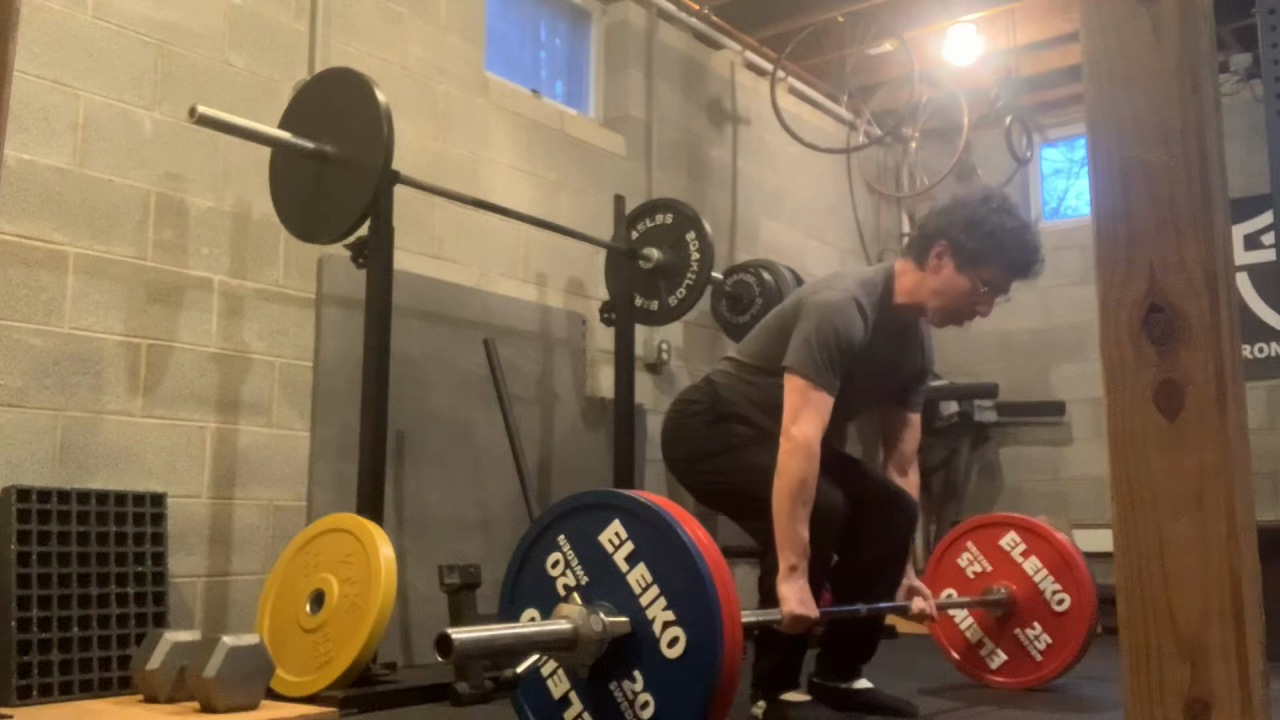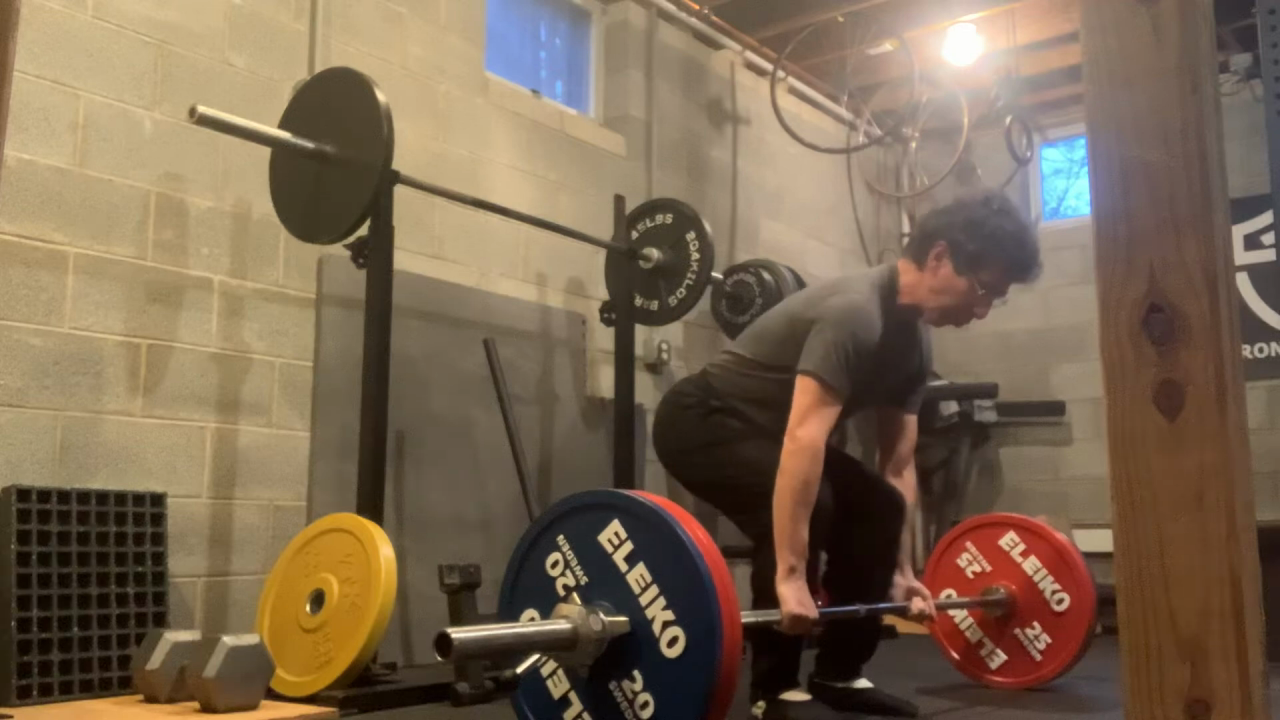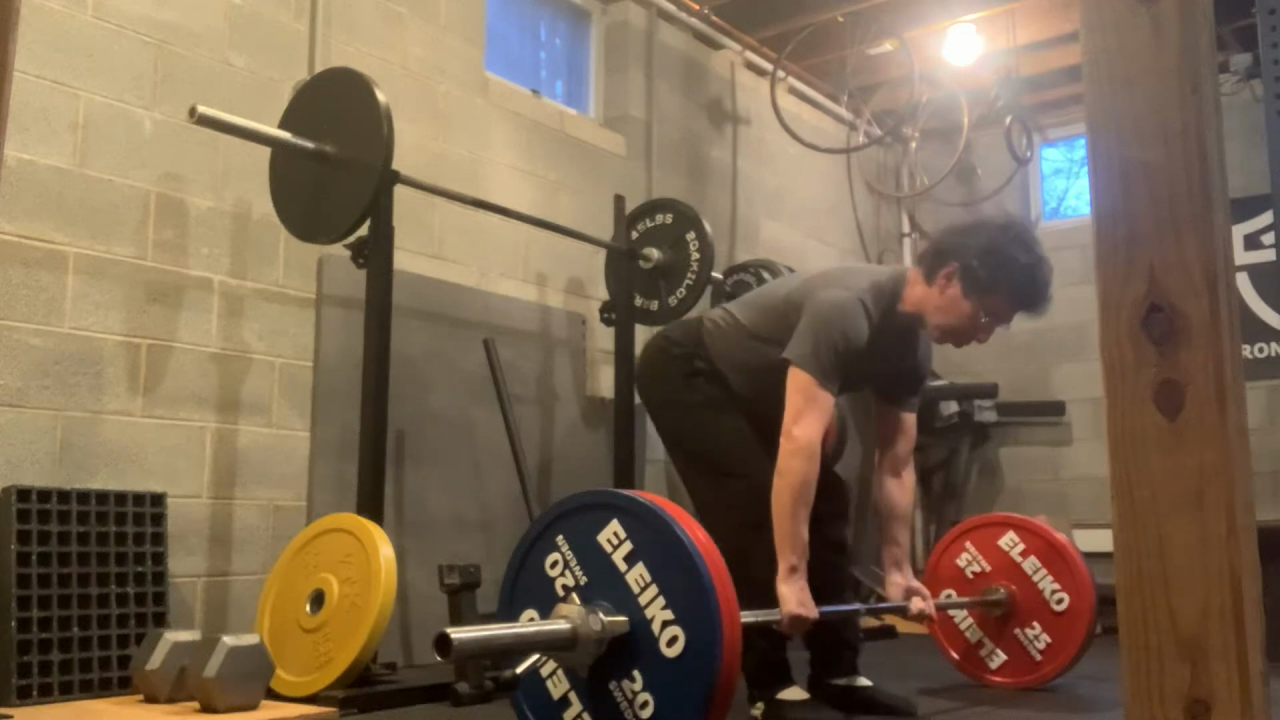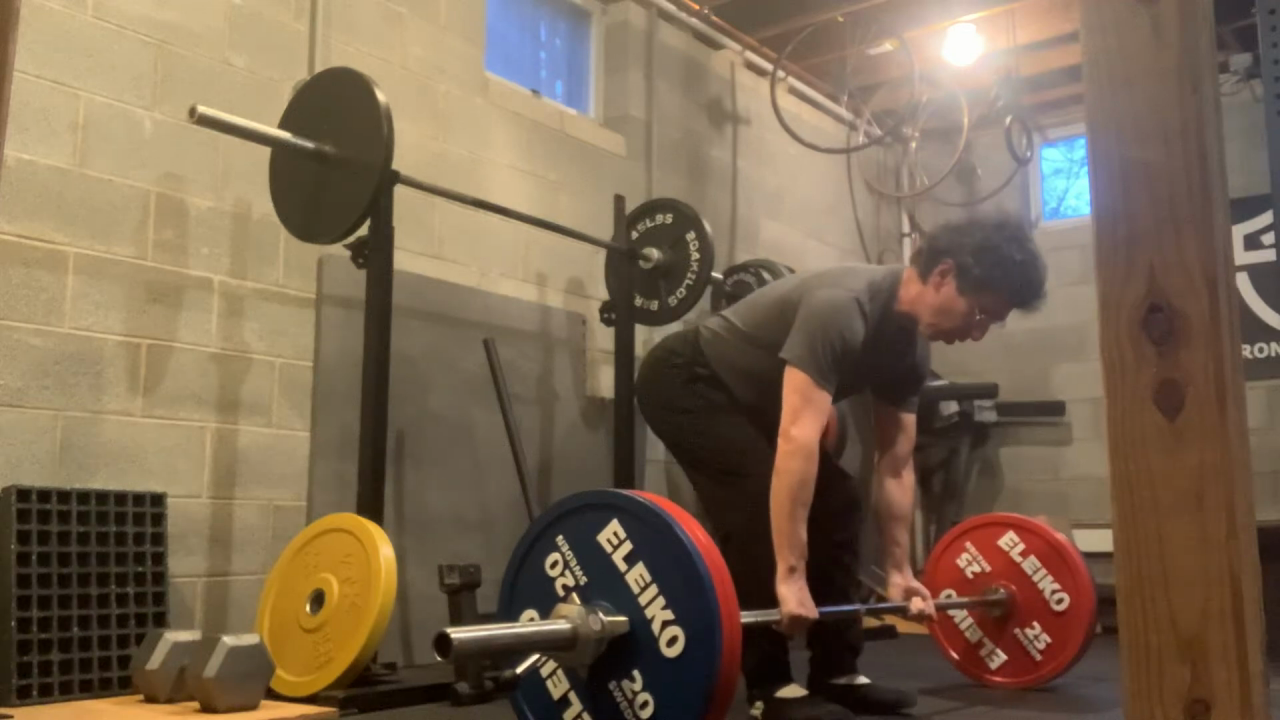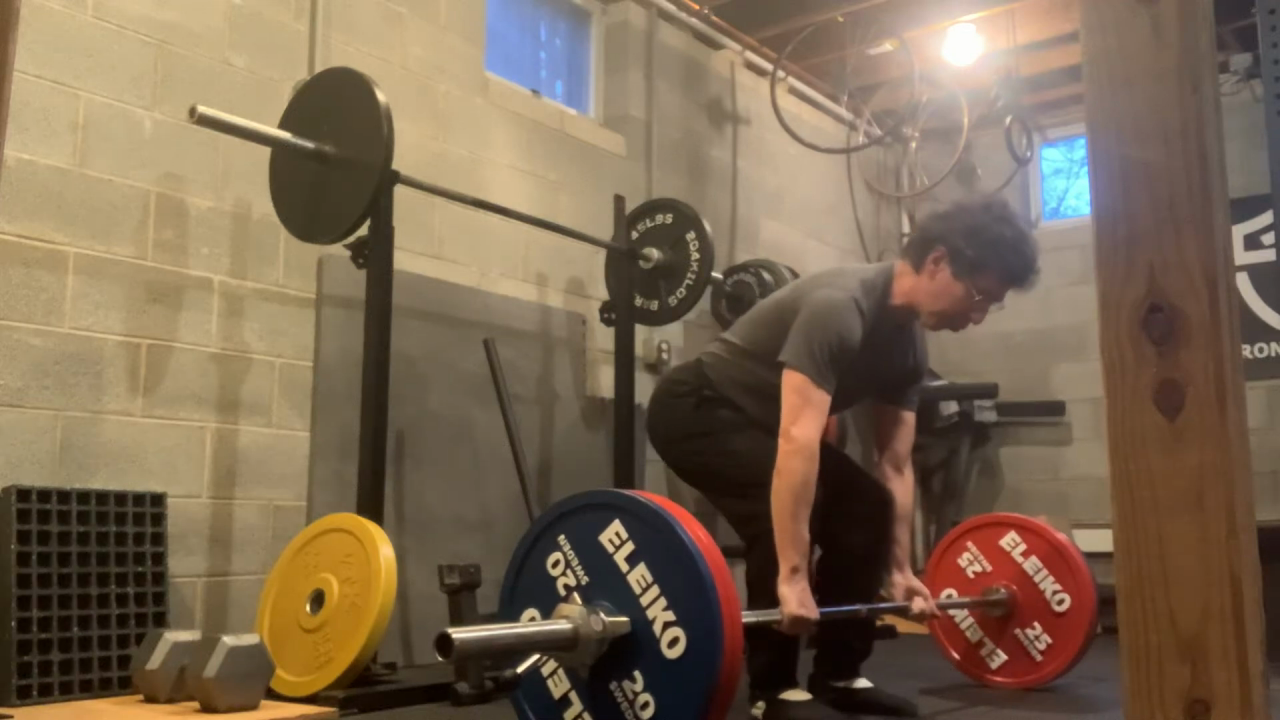
dt=0.7s
person 1, frame 1
left shoulder: (915, 342)
right shoulder: (841, 308)
left elbow: (902, 463)
right elbow: (799, 438)
left wrist: (903, 572)
right wrist: (792, 576)
left hip: (774, 438)
right hip: (710, 429)
left knee: (891, 510)
right knee: (818, 510)
left ankle: (838, 674)
person 1, frame 2
left shoulder: (913, 342)
right shoulder: (853, 312)
left elbow: (898, 465)
right elbow: (804, 439)
left wrist: (900, 572)
right wrist: (790, 575)
left hip: (767, 431)
right hip: (701, 420)
left knee: (879, 506)
right knee: (809, 508)
left ankle: (839, 674)
person 1, frame 3
left shoulder: (912, 345)
right shoulder: (846, 307)
left elbow: (896, 466)
right elbow: (799, 440)
left wrist: (898, 571)
right wrist: (789, 576)
left hip: (748, 390)
right hip: (687, 371)
left knee: (823, 502)
right knee: (752, 505)
left ankle: (836, 674)
person 1, frame 4
left shoulder: (909, 344)
right shoulder: (841, 307)
left elbow: (896, 466)
right elbow: (797, 440)
left wrist: (899, 571)
right wrist: (790, 576)
left hip: (748, 396)
right hip: (686, 380)
left knee: (834, 500)
right knee: (760, 501)
left ankle: (836, 673)
person 1, frame 5
left shoulder: (908, 343)
right shoulder: (838, 307)
left elbow: (896, 465)
right elbow: (797, 441)
left wrist: (900, 571)
right wrist: (792, 577)
left hip: (761, 420)
right hip: (696, 408)
left knee: (867, 506)
right knee: (790, 509)
left ankle: (838, 675)
